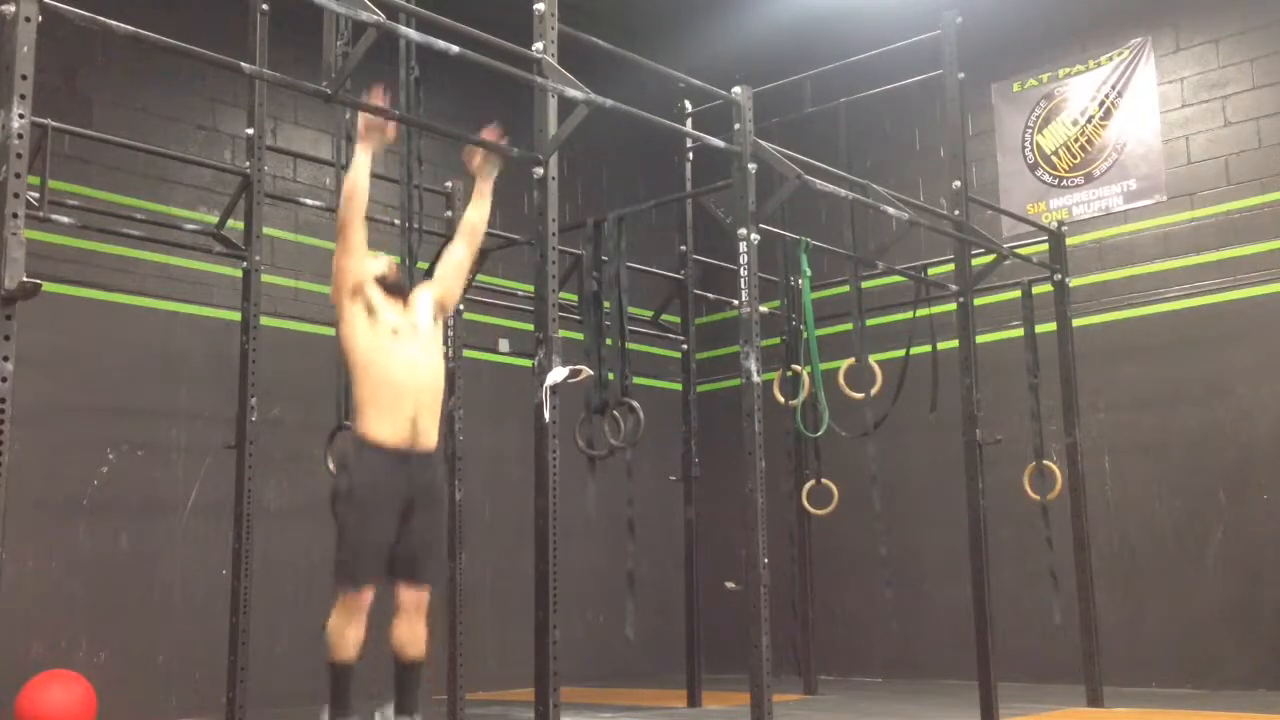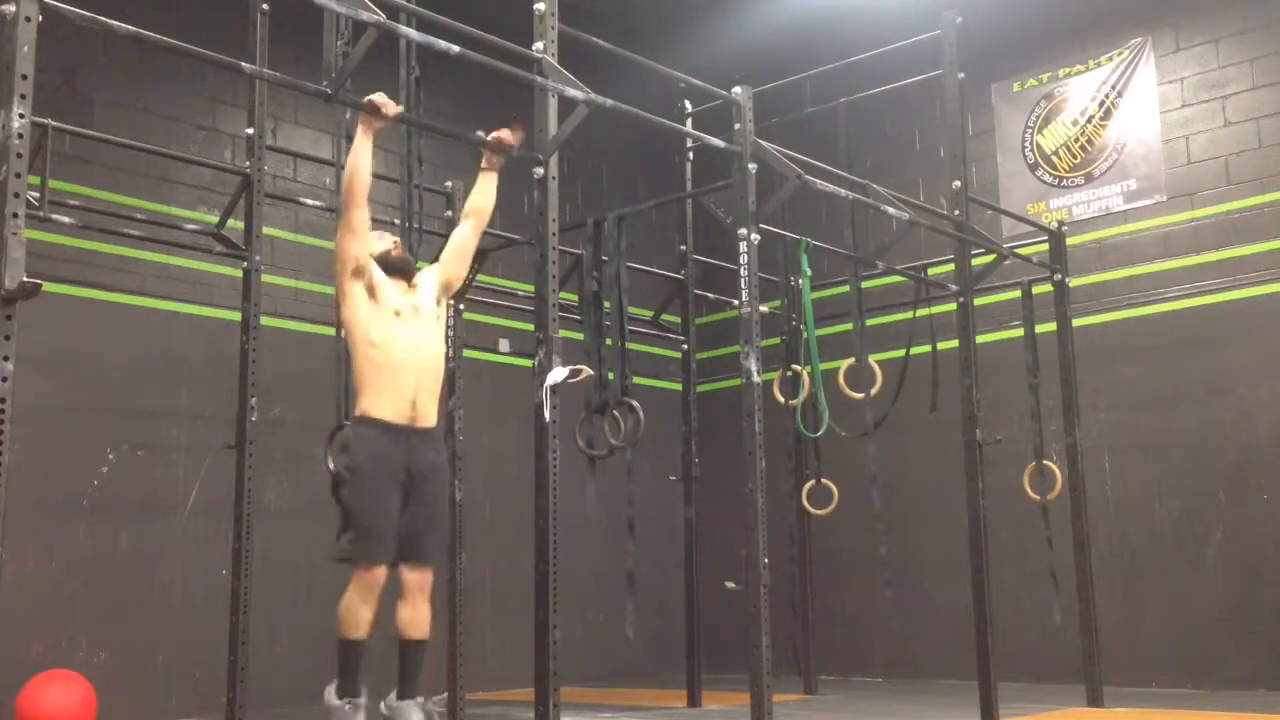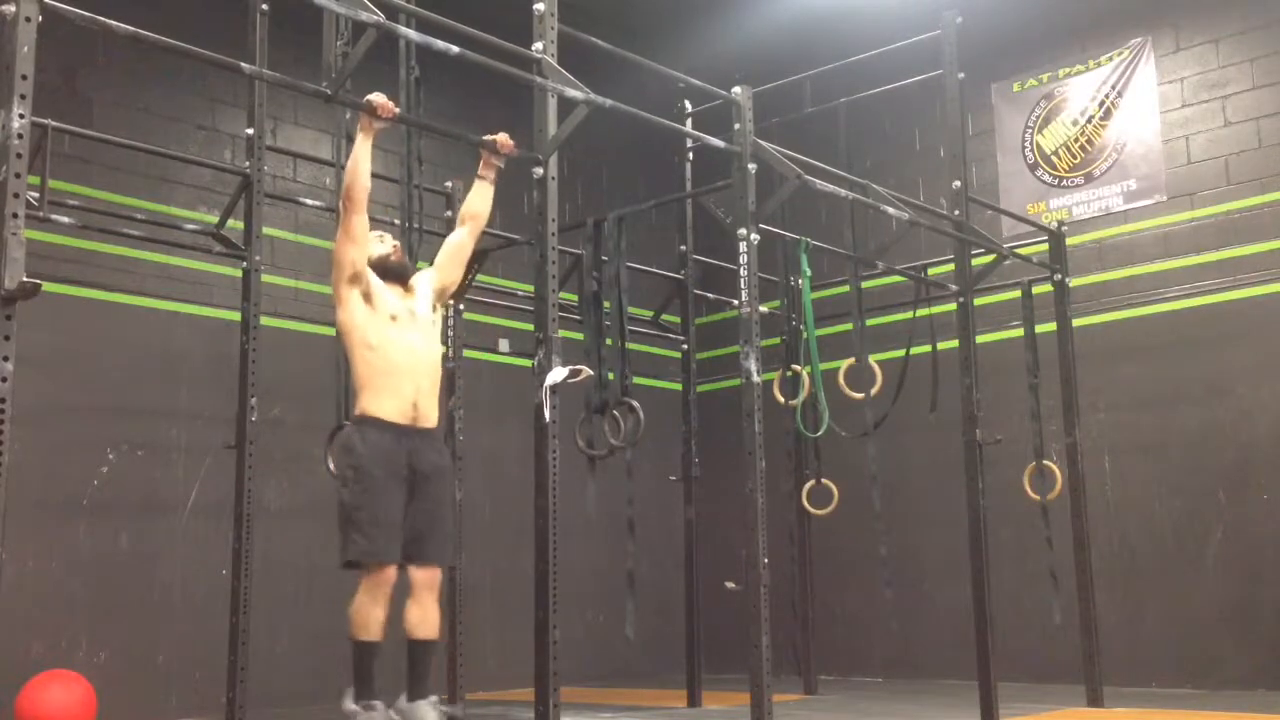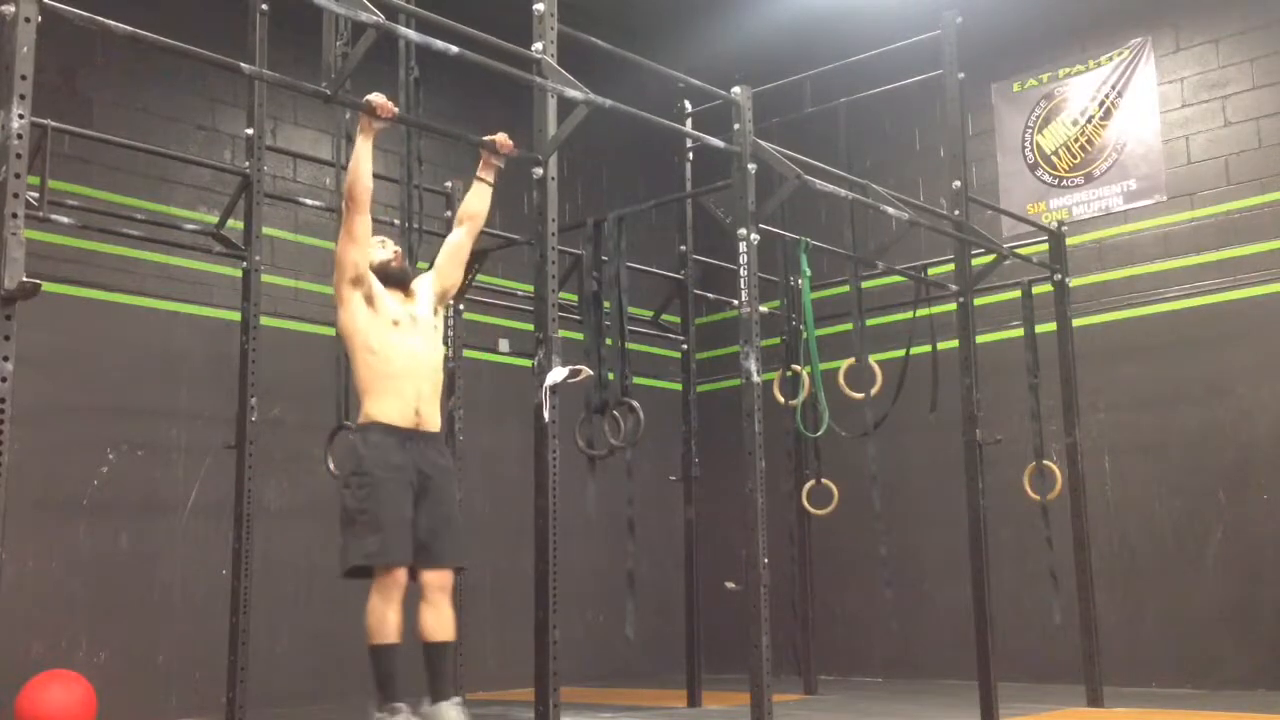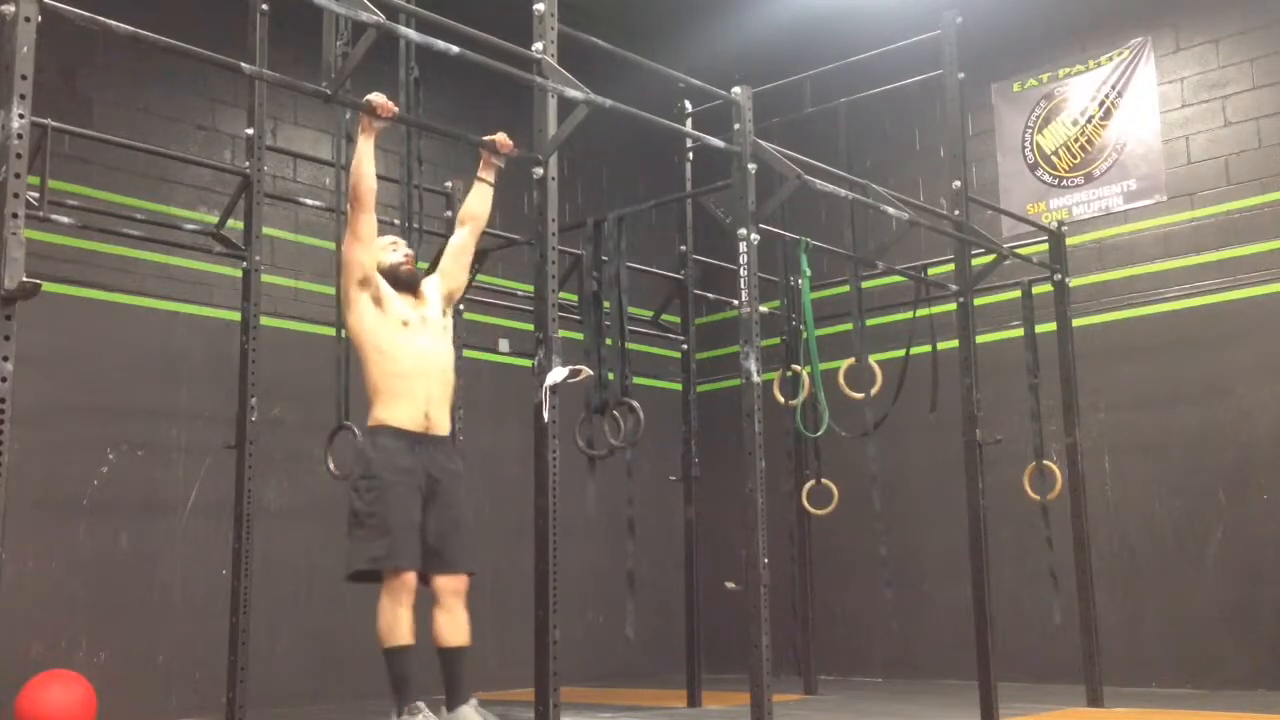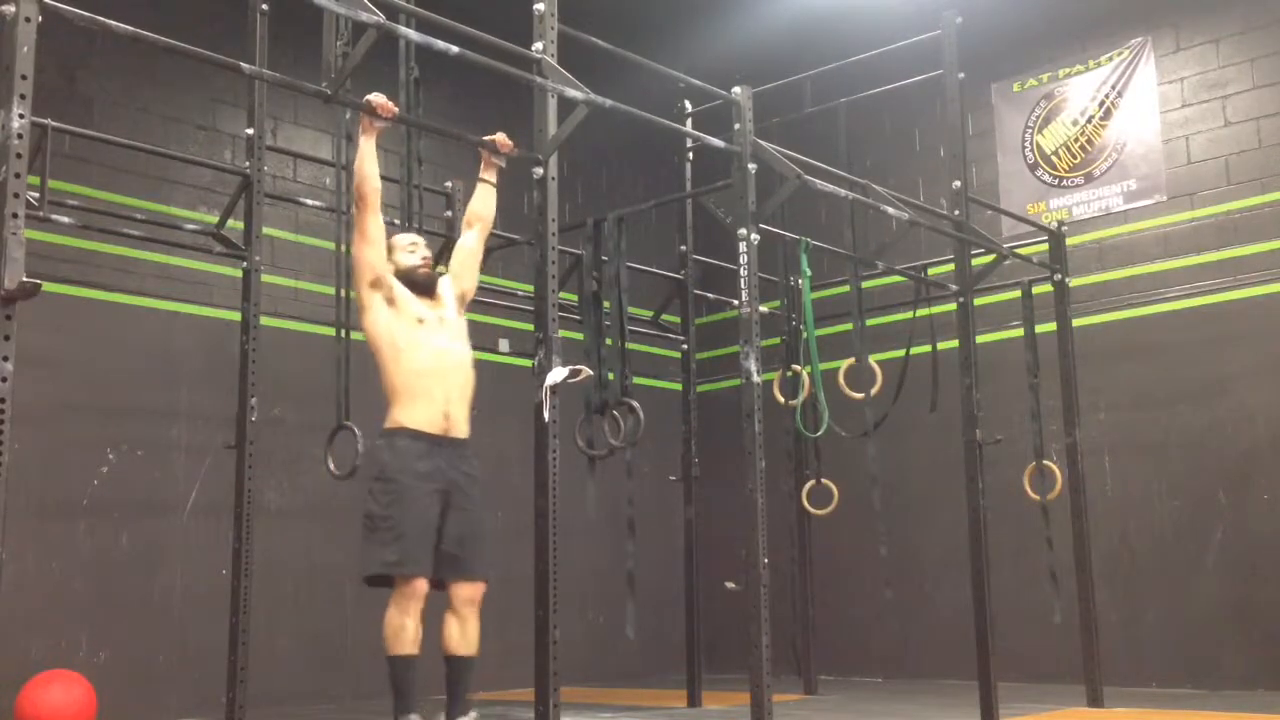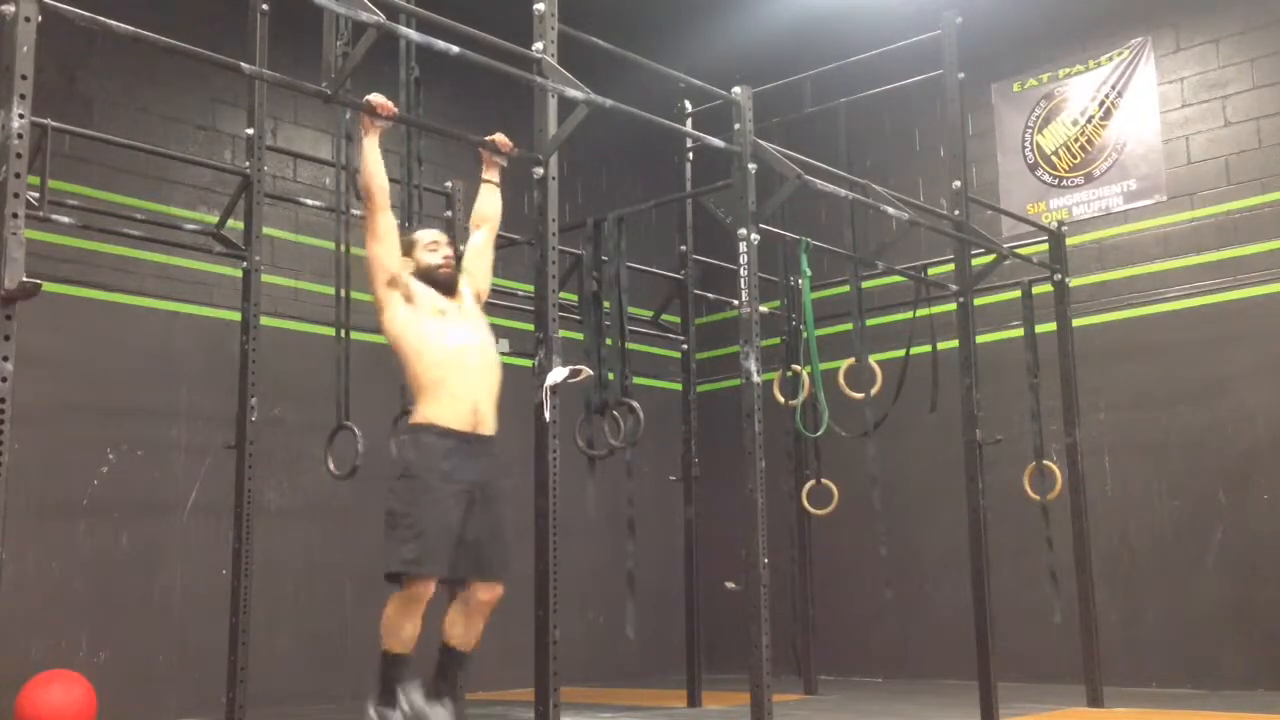
dt=0.1s
person 1, frame 1
left shoulder: (430, 304)
right shoulder: (358, 305)
left elbow: (468, 239)
right elbow: (349, 223)
left wrist: (483, 176)
right wrist: (364, 148)
left hip: (422, 469)
right hip: (372, 465)
left knee: (415, 595)
right knee: (356, 592)
person 1, frame 2
left shoulder: (432, 286)
right shoulder: (360, 285)
left elbow: (473, 221)
right elbow: (353, 202)
left wrist: (491, 165)
right wrist: (366, 129)
left hip: (426, 449)
right hip: (376, 442)
left knee: (418, 579)
right knee: (371, 571)
person 1, frame 3
left shoulder: (429, 291)
right shoulder: (357, 289)
left elbow: (469, 226)
right elbow: (353, 206)
left wrist: (488, 169)
right wrist: (366, 132)
left hip: (428, 447)
right hip: (375, 441)
left knee: (427, 578)
right knee: (380, 573)
person 1, frame 4
left shoulder: (430, 294)
right shoulder: (358, 293)
left elbow: (467, 226)
right elbow: (355, 207)
left wrist: (487, 170)
right wrist: (367, 132)
left hip: (432, 451)
right hip: (380, 447)
left knee: (438, 582)
right knee: (390, 577)
person 1, frame 5
left shoulder: (437, 294)
right shoulder: (368, 294)
left elbow: (468, 227)
right elbow: (361, 208)
left wrist: (487, 170)
right wrist: (367, 133)
left hip: (442, 454)
right hip: (391, 451)
left knee: (453, 585)
right knee: (401, 581)
person 1, frame 6
left shoulder: (451, 296)
right shoulder: (381, 295)
left elbow: (475, 229)
right elbow: (367, 209)
left wrist: (489, 170)
right wrist: (369, 133)
left hip: (459, 458)
right hip: (408, 454)
left knee: (467, 593)
right knee: (411, 588)
person 1, frame 7
left shoulder: (470, 297)
right shoulder: (400, 294)
left elbow: (485, 229)
right elbow: (379, 207)
left wrist: (490, 170)
right wrist: (372, 135)
left hip: (484, 454)
right hip: (434, 449)
left knee: (484, 590)
right knee: (417, 584)
